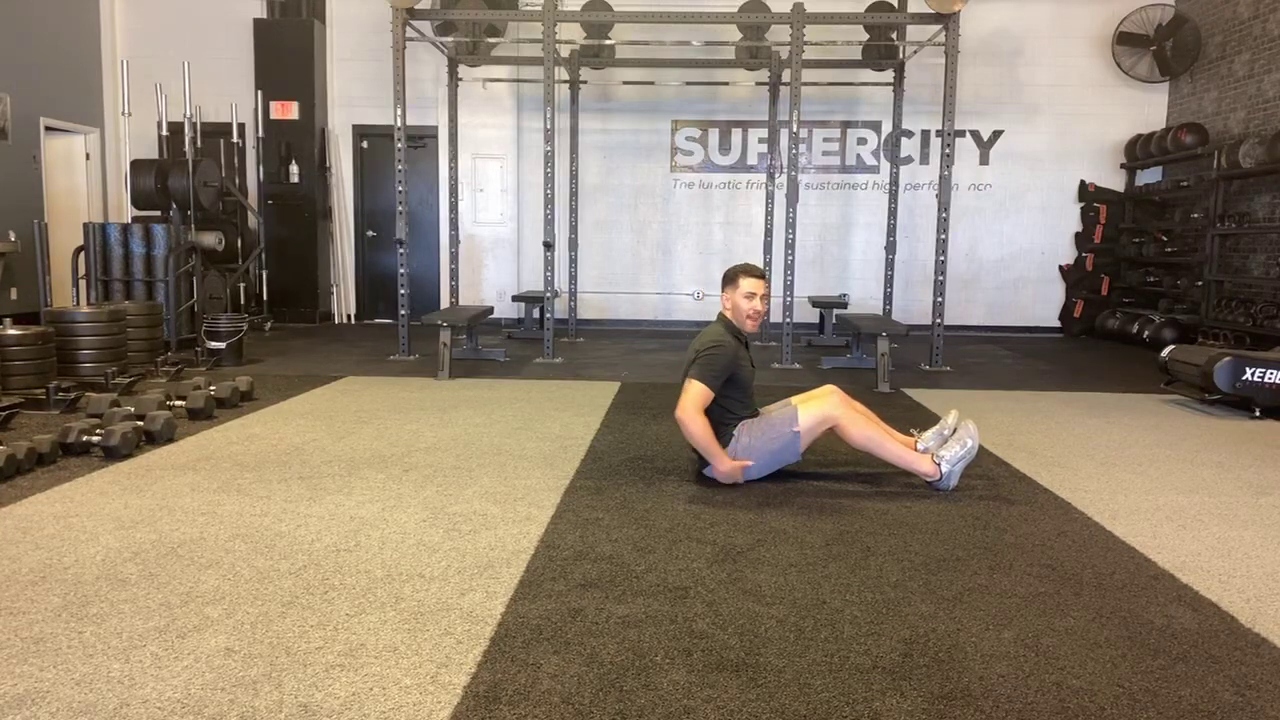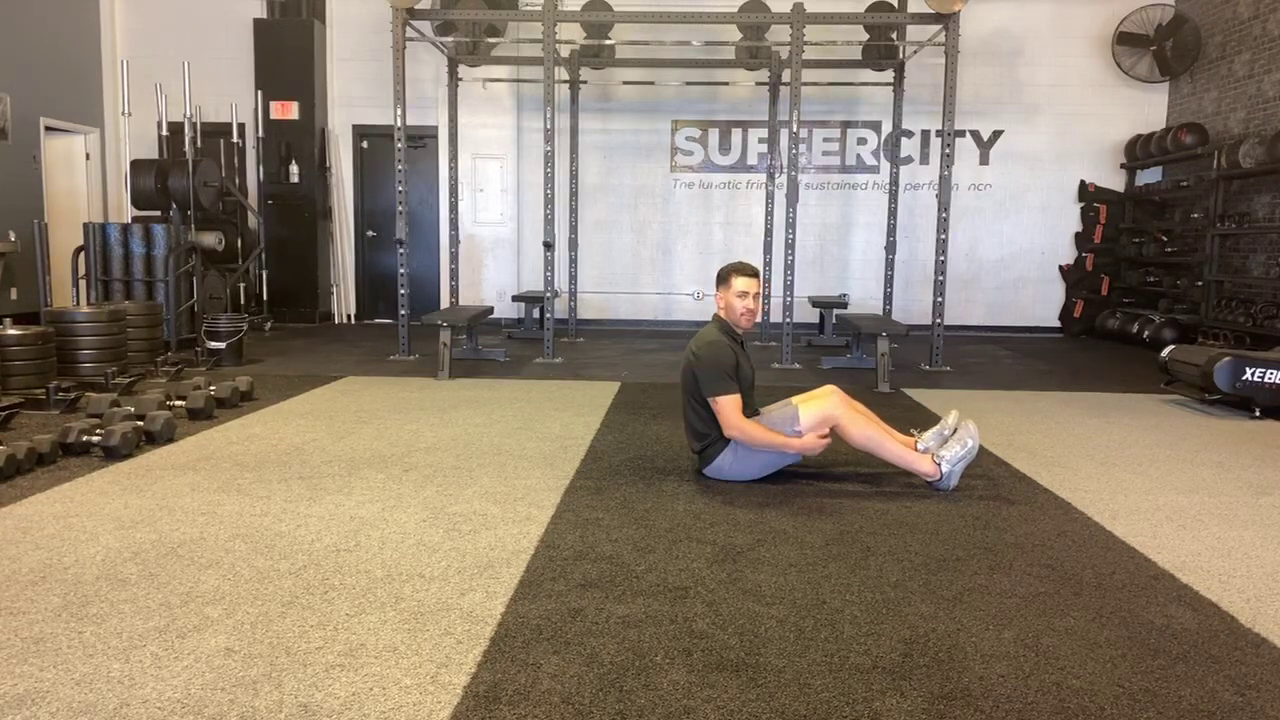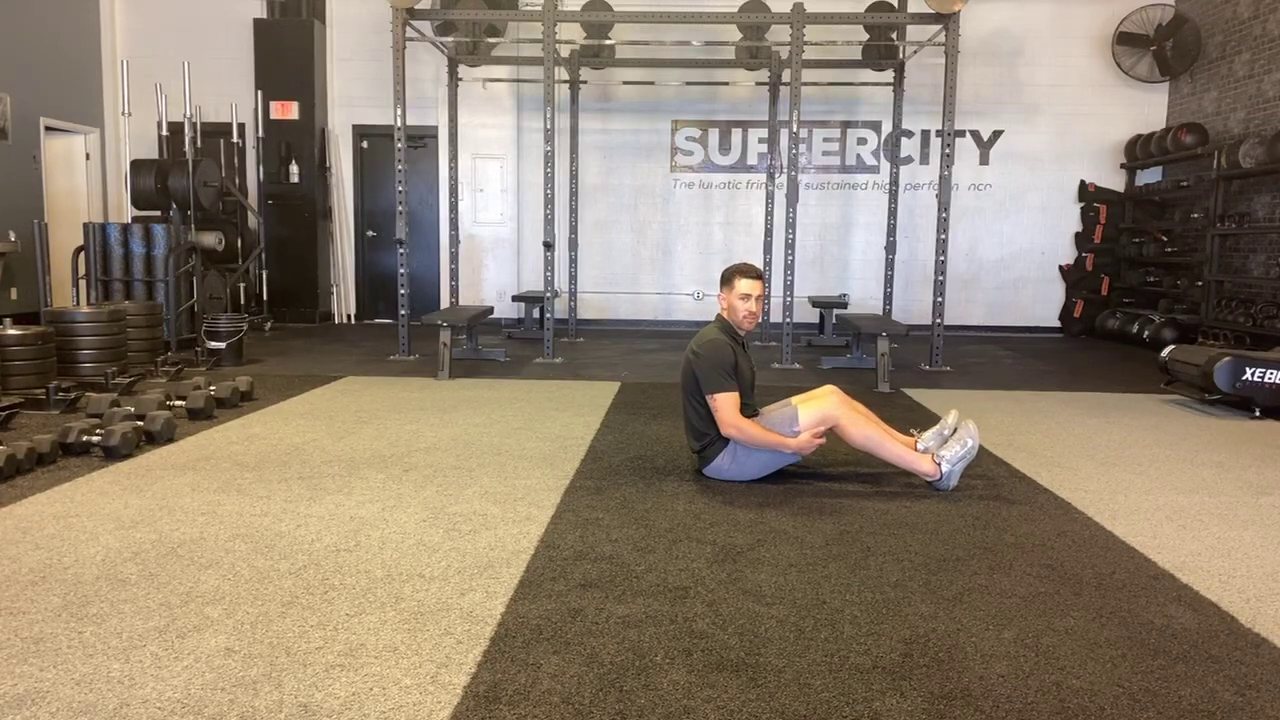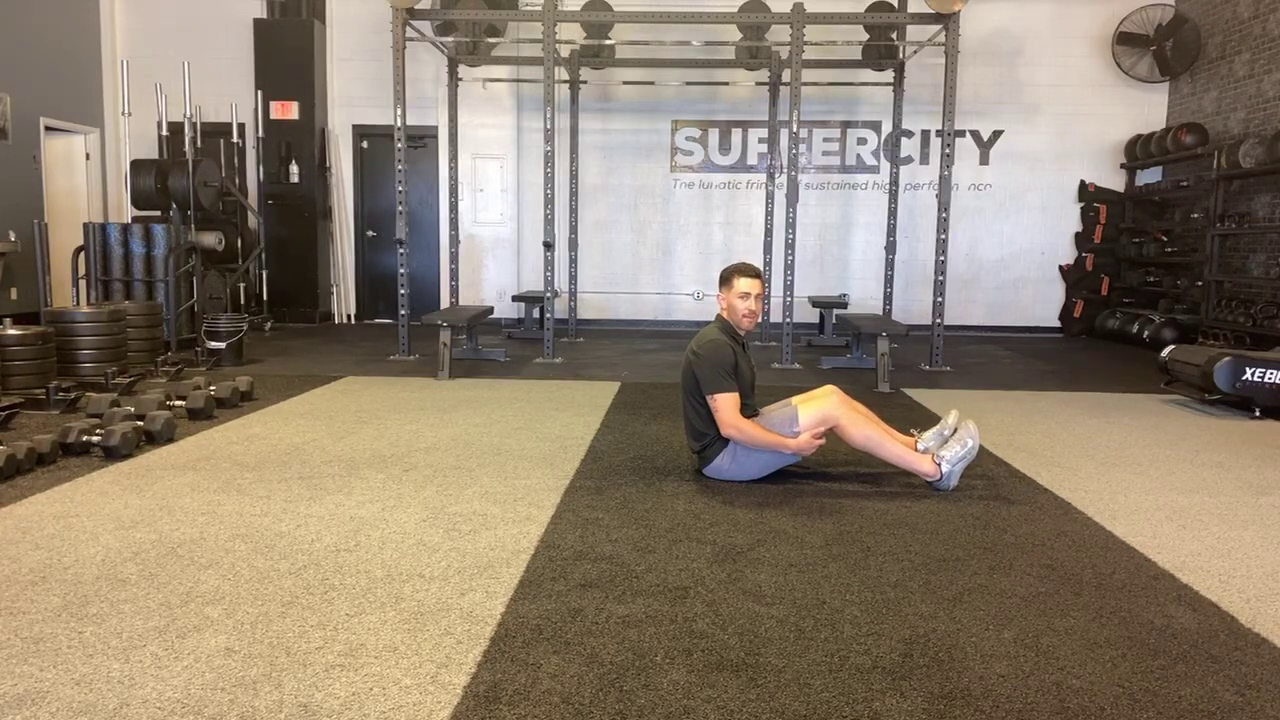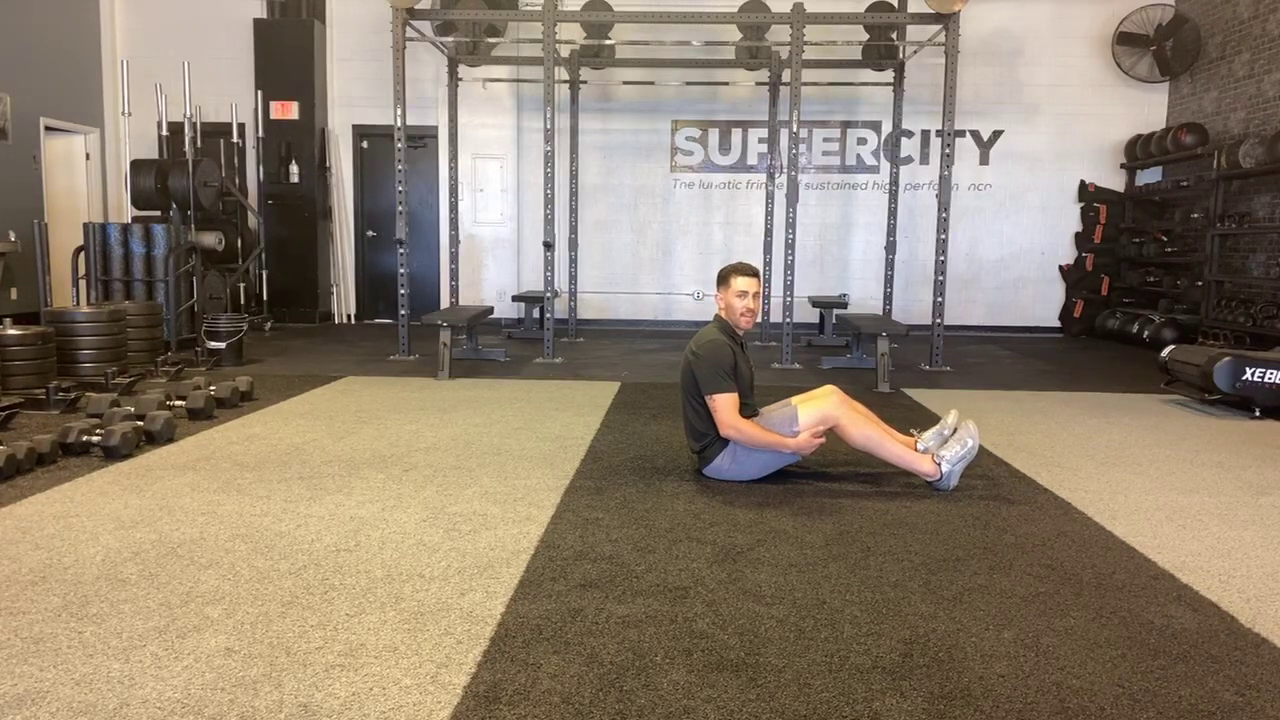
dt=0.4s
person 1, frame 1
left shoulder: (726, 337)
right shoulder: (720, 347)
left elbow: (706, 397)
right elbow: (687, 412)
right wrist: (722, 463)
left hip: (737, 432)
right hip: (729, 447)
left knee: (830, 394)
right knee: (832, 408)
left ankle: (916, 446)
right ankle: (933, 469)
person 1, frame 2
left shoulder: (727, 338)
right shoulder: (715, 348)
right elbow: (733, 427)
right wrist: (797, 445)
left hip: (736, 442)
right hip: (725, 454)
left knee: (830, 394)
right knee: (833, 408)
left ankle: (915, 445)
right ankle: (932, 469)
person 1, frame 3
left shoulder: (730, 339)
right shoulder: (715, 347)
right elbow: (730, 425)
right wrist: (792, 445)
left hip: (737, 440)
right hip: (725, 454)
left knee: (830, 394)
right knee: (832, 407)
left ankle: (916, 445)
right ankle: (933, 468)
person 1, frame 4
left shoulder: (731, 340)
right shoulder: (716, 347)
right elbow: (730, 426)
left wrist: (796, 434)
right wrist: (793, 446)
left hip: (738, 440)
right hip: (725, 454)
left knee: (830, 394)
right knee: (832, 408)
left ankle: (915, 445)
right ankle: (933, 469)
person 1, frame 5
left shoulder: (729, 339)
right shoulder: (714, 347)
right elbow: (729, 426)
left wrist: (792, 438)
right wrist: (793, 445)
left hip: (739, 439)
right hip: (726, 454)
left knee: (830, 394)
right knee: (832, 408)
left ankle: (916, 445)
right ankle: (933, 469)
